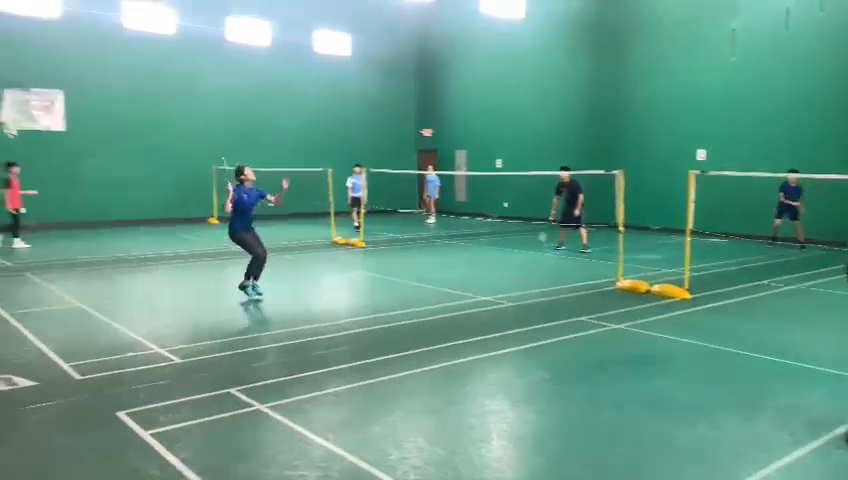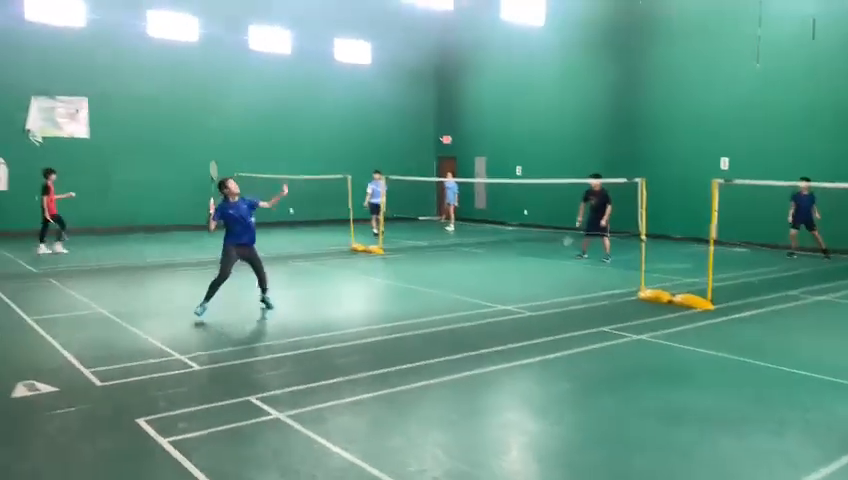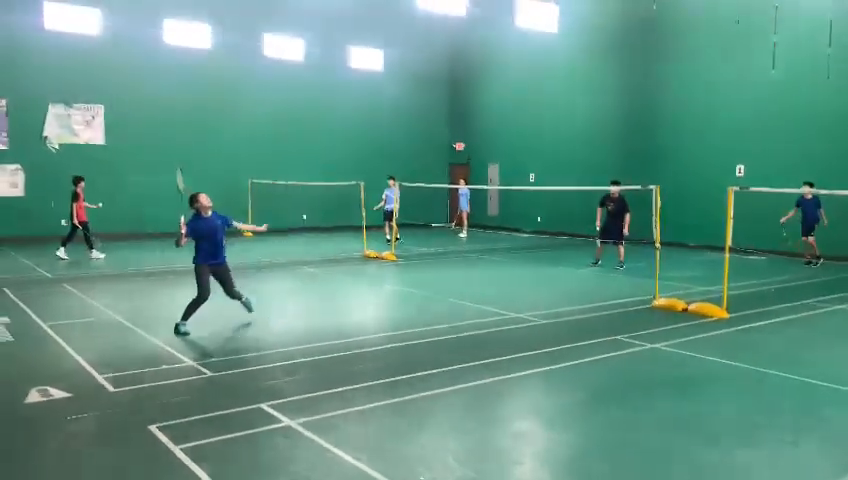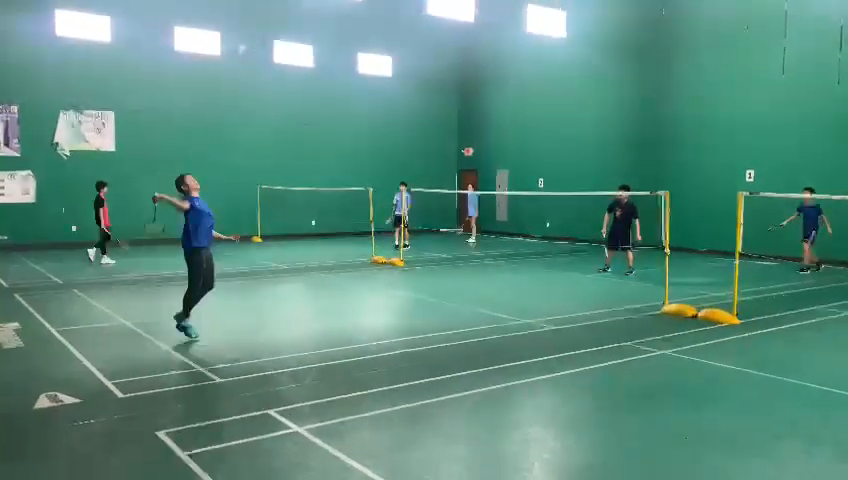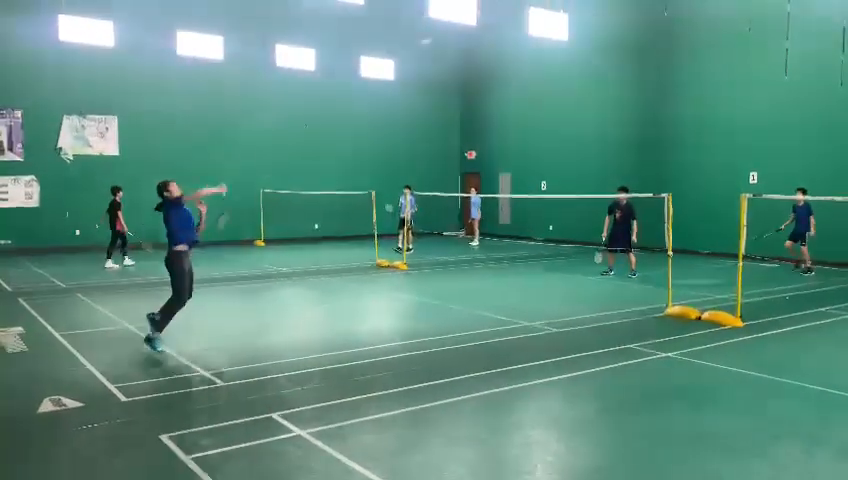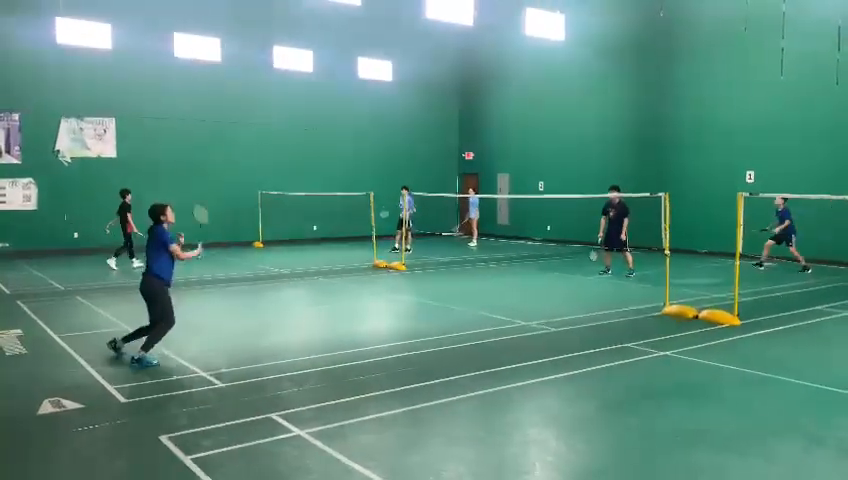
dt=0.2s
person 1, frame 1
left shoulder: (256, 190)
right shoulder: (237, 191)
left elbow: (274, 200)
right elbow: (227, 209)
left wrist: (283, 189)
right wrist: (230, 193)
left hip: (249, 229)
right hip: (237, 230)
left knee: (263, 254)
right knee: (259, 254)
left ankle: (253, 283)
right ankle: (246, 283)
person 1, frame 2
left shoulder: (246, 202)
right shoulder: (222, 208)
left elbow: (268, 204)
right elbow: (210, 228)
left wrist: (282, 195)
right wrist: (211, 213)
left hip: (248, 246)
right hip: (231, 246)
left knee: (261, 273)
right knee: (223, 275)
left ankle: (264, 296)
right ankle: (204, 304)
person 1, frame 3
left shoulder: (219, 217)
right shoulder: (194, 223)
left elbow: (238, 226)
right elbow: (179, 244)
left wrist: (258, 228)
right wrist: (182, 233)
left hip: (220, 262)
right hip: (203, 264)
left knee: (231, 292)
right knee: (203, 295)
left ankle: (242, 299)
right ankle: (182, 323)
person 1, frame 4
left shoulder: (203, 204)
right shoulder: (190, 201)
right elbow: (183, 206)
left wrist: (226, 238)
left hip: (205, 250)
right hip: (194, 250)
left knee: (208, 286)
right knee: (195, 287)
left ankle: (182, 315)
right ankle: (184, 321)
person 1, frame 5
left shoulder: (180, 211)
right shoulder: (171, 205)
left elbow: (196, 233)
right elbow: (197, 195)
left wrist: (202, 215)
right wrist: (217, 189)
left hip: (183, 257)
right hip: (177, 257)
left knee: (185, 296)
right knee: (180, 299)
left ankle: (156, 317)
right ankle: (154, 335)
person 1, frame 6
left shoulder: (158, 232)
right shoulder: (161, 232)
left elbow: (171, 256)
right elbow: (180, 256)
left wrist: (178, 244)
right wrist: (196, 252)
left hip: (152, 282)
right hip: (156, 283)
left knee: (157, 323)
right knee: (168, 322)
left ankle: (118, 342)
right ankle: (141, 356)
